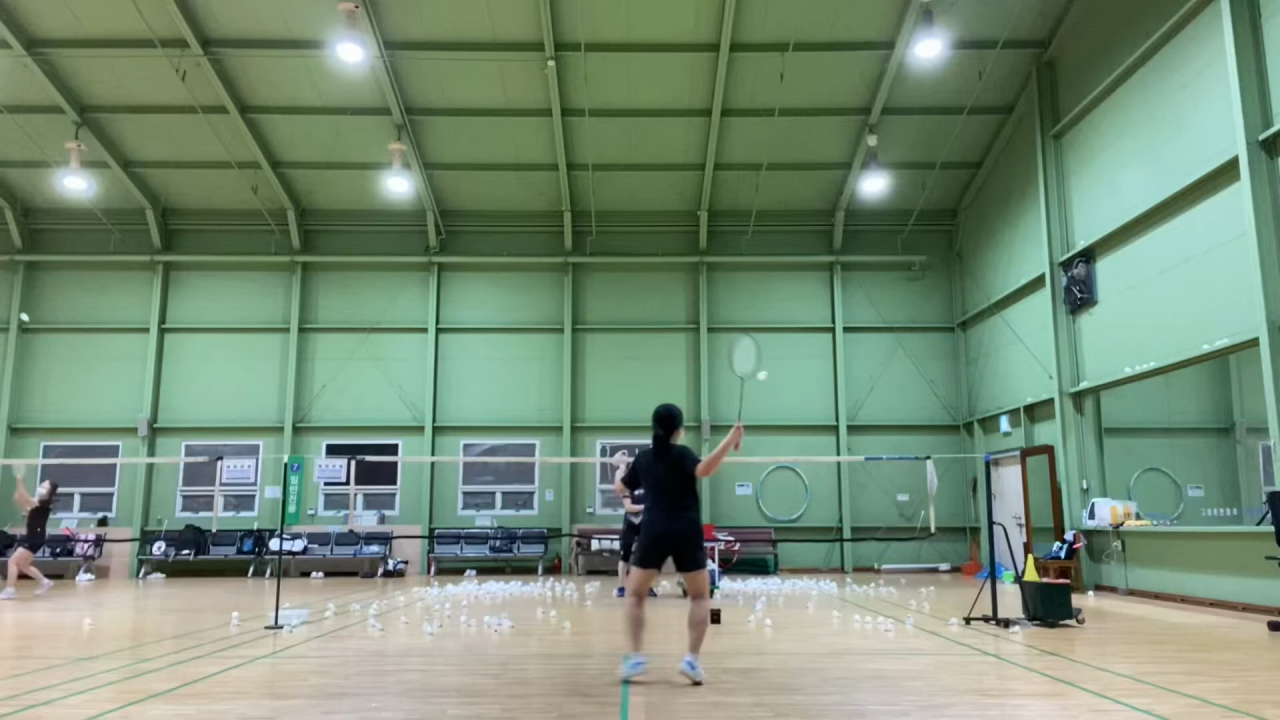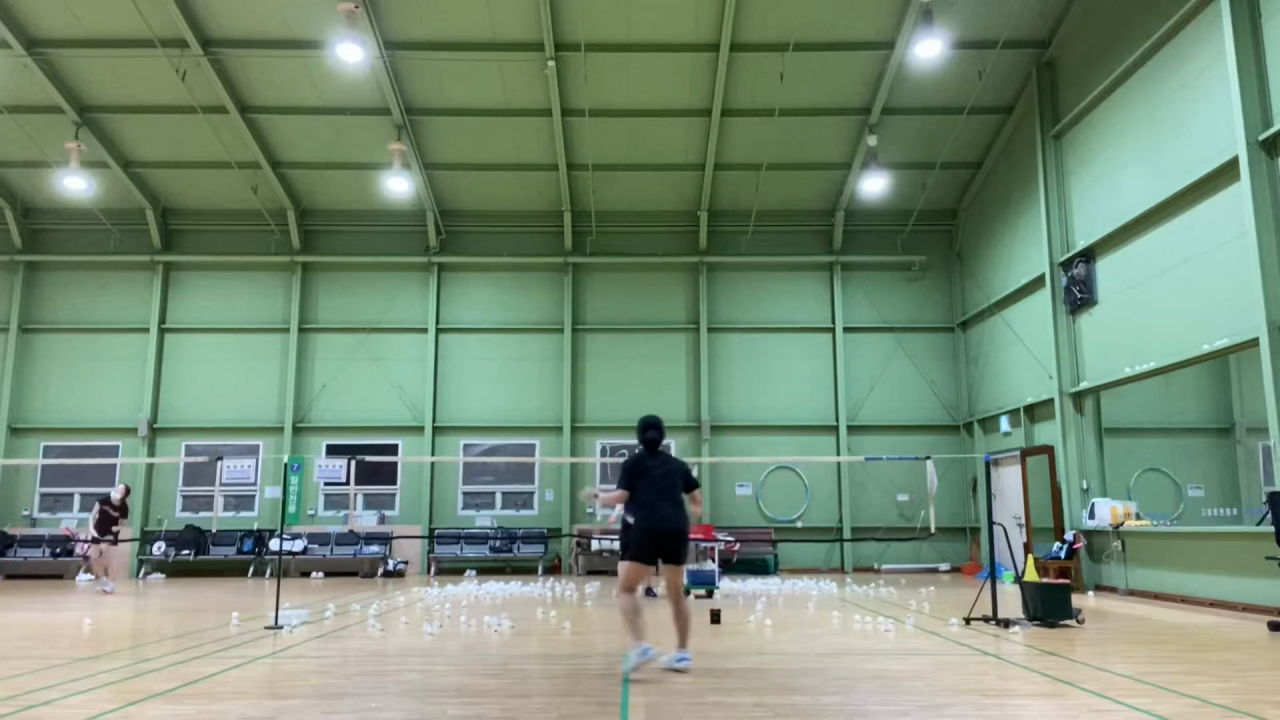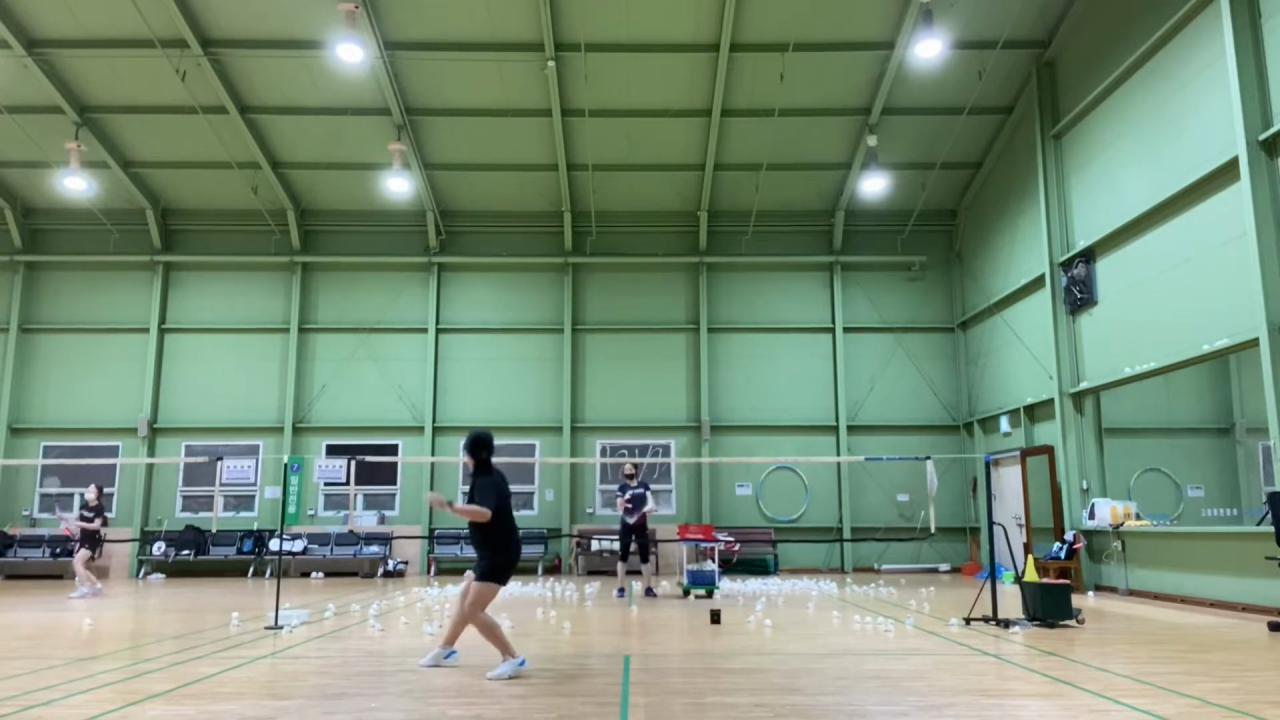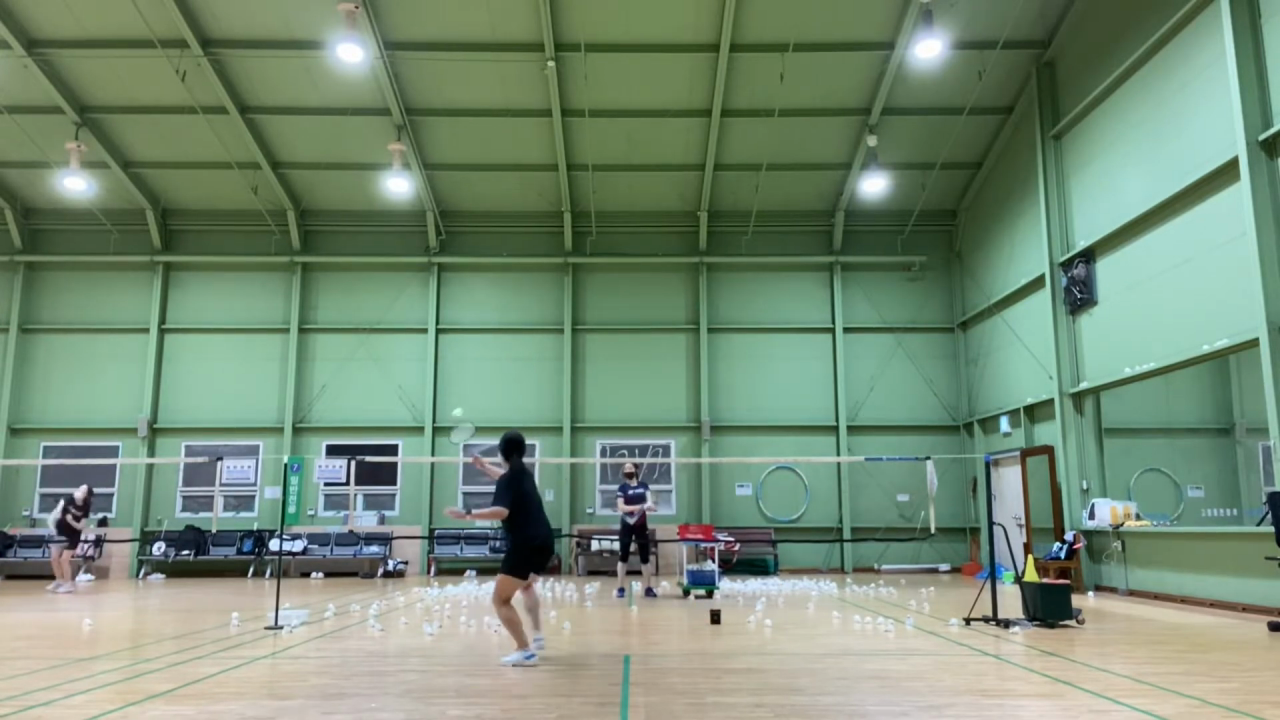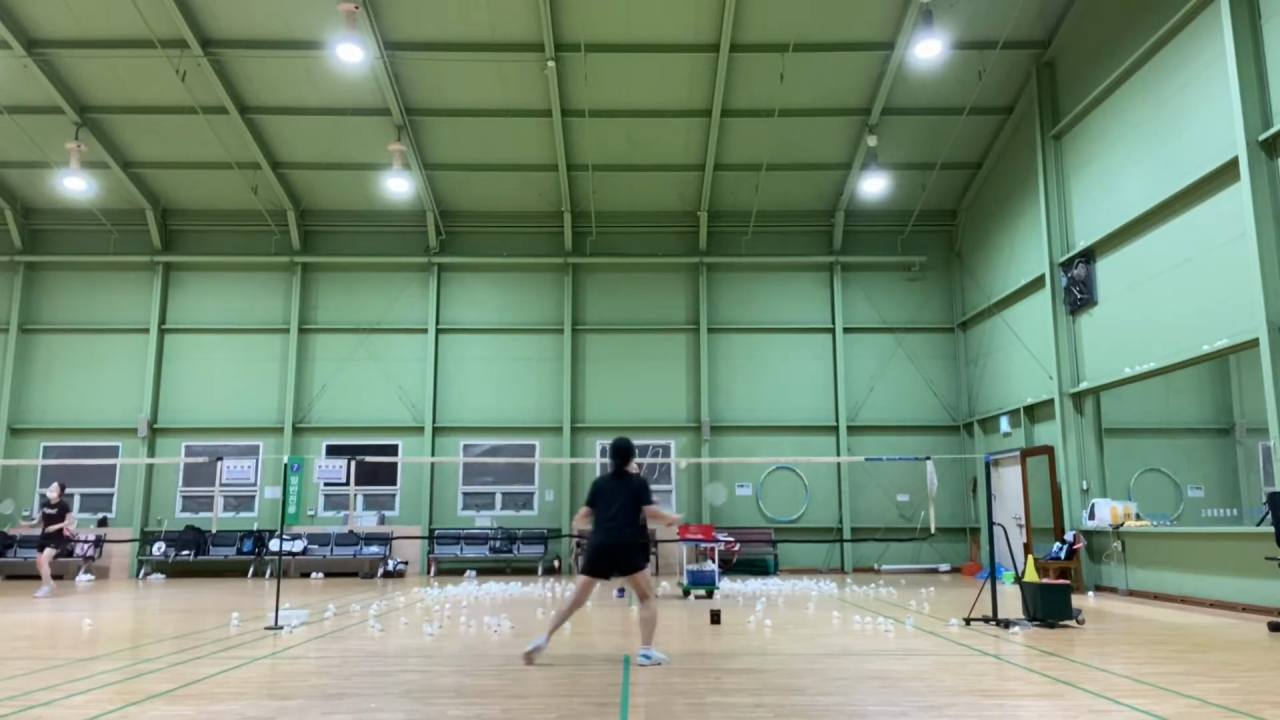
dt=1s
person 1, frame 1
left shoulder: (643, 458)
right shoulder: (681, 453)
left elbow: (622, 488)
right elbow: (703, 470)
right wrist: (730, 441)
left hip: (653, 534)
right hip: (686, 534)
left knee: (634, 595)
right knee: (700, 598)
left ankle: (635, 657)
right ankle: (692, 659)
person 1, frame 2
left shoulder: (633, 462)
right shoulder: (677, 464)
left elbow: (621, 497)
right elbow: (697, 497)
left wrist: (598, 495)
right wrist: (696, 511)
left hip: (647, 530)
right hip: (677, 529)
left knee: (626, 590)
right knee: (676, 593)
left ankle: (641, 646)
right ankle: (682, 653)
person 1, frame 3
left shoulder: (484, 481)
right shoulder: (493, 475)
left elbow: (484, 514)
left wrist: (449, 506)
left hip: (498, 553)
right hip: (499, 550)
left knee: (474, 610)
right knee: (466, 597)
left ankle: (513, 659)
right ankle: (445, 650)
person 1, frame 4
left shoulder: (508, 480)
right shoulder: (523, 473)
left elbow: (501, 512)
left wrist: (467, 513)
right wrist: (485, 465)
left hip: (525, 547)
right hip: (544, 542)
left knee: (500, 600)
right knee: (527, 587)
left ankle: (526, 651)
right ankle: (537, 634)
person 1, frame 5
left shoulder: (600, 482)
right shoulder: (638, 482)
left elbow: (585, 514)
right elbow: (650, 512)
left wrist: (578, 523)
right wrist: (672, 519)
left hip: (599, 546)
right hip: (629, 546)
left knee: (575, 600)
right knee: (647, 598)
left ankle: (542, 641)
right ankle: (646, 651)
